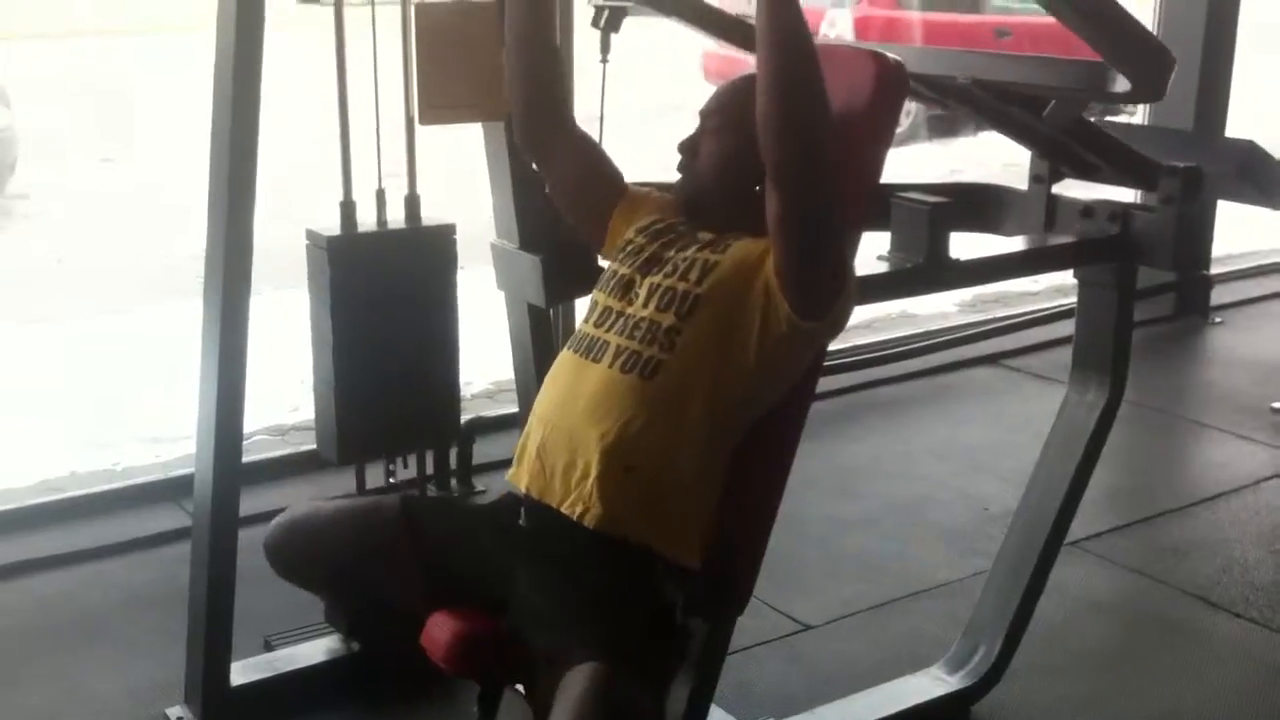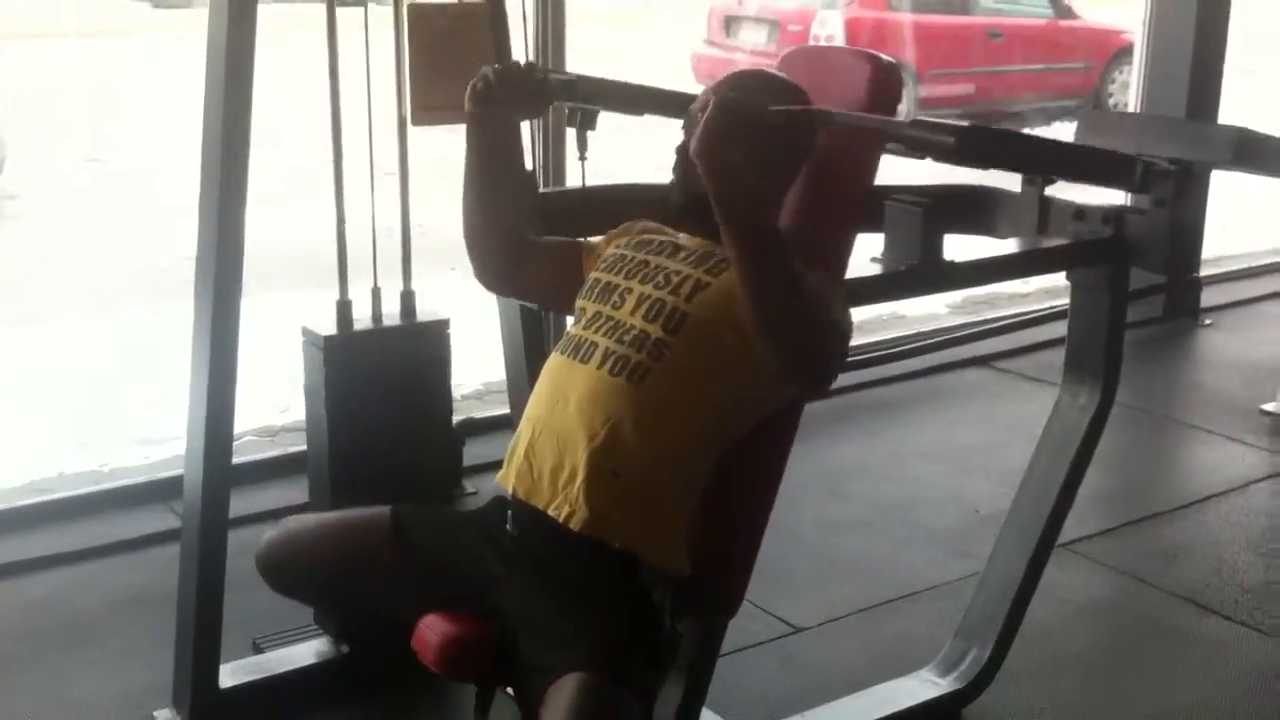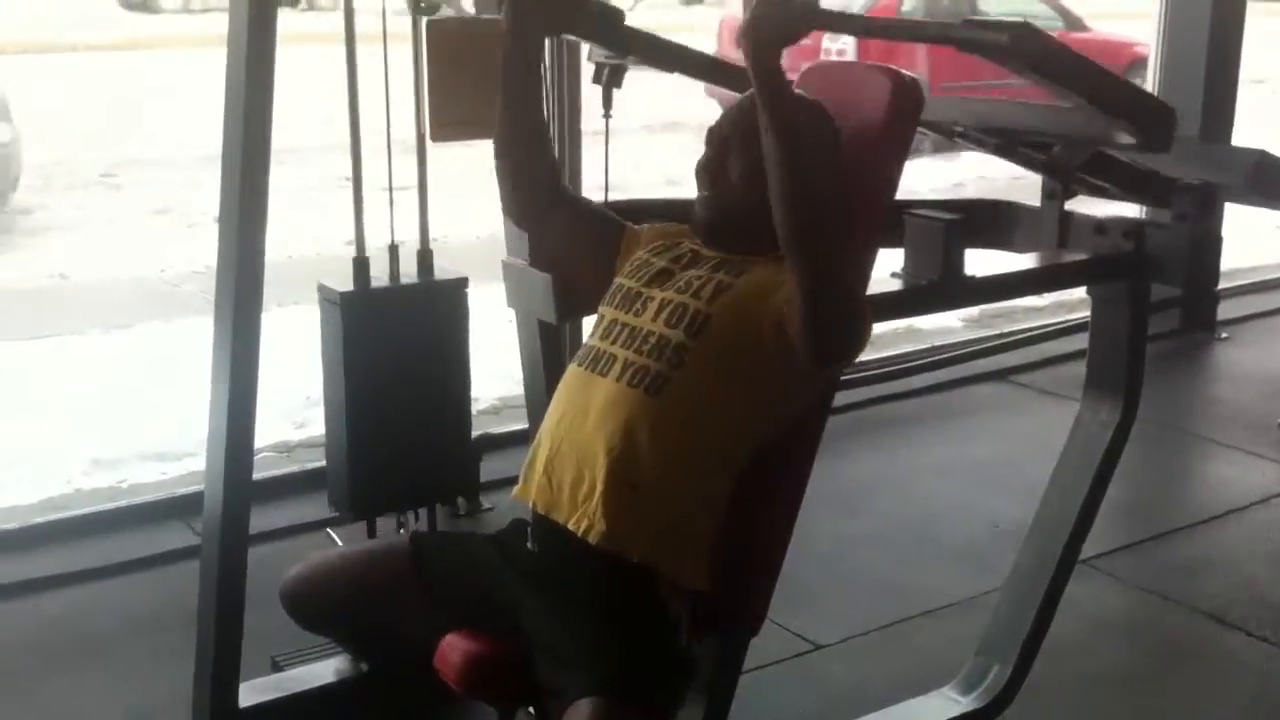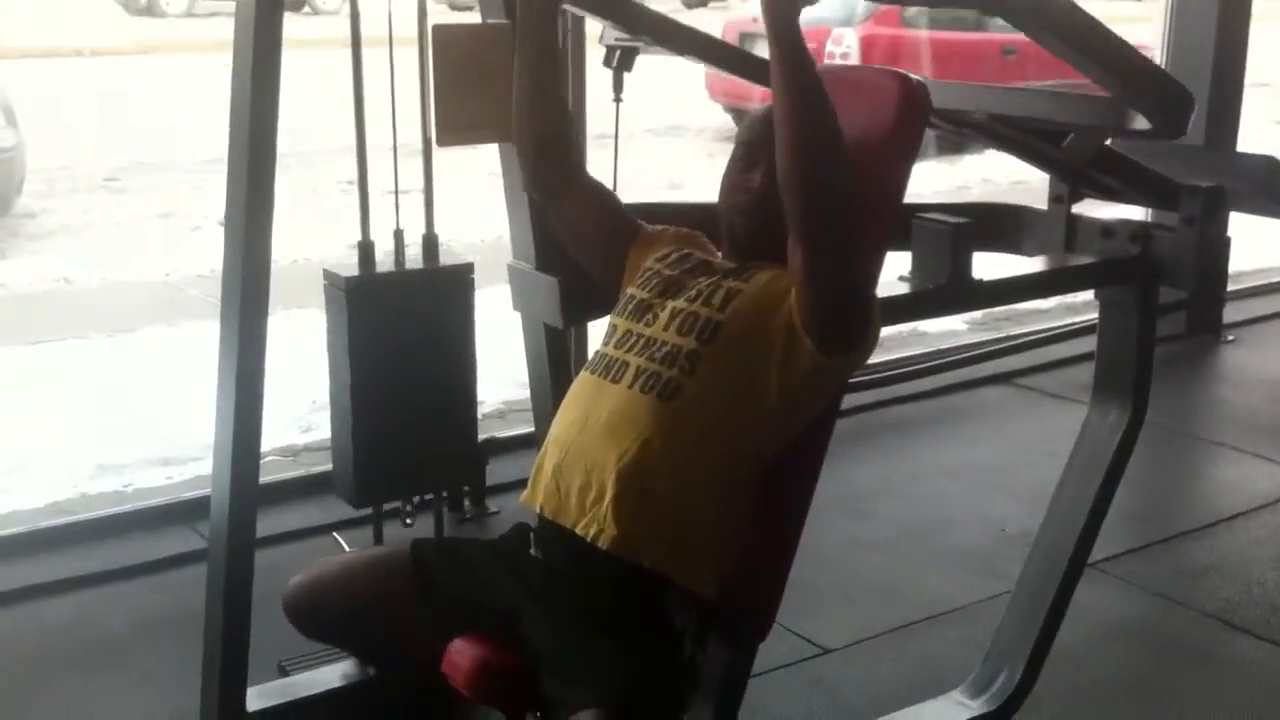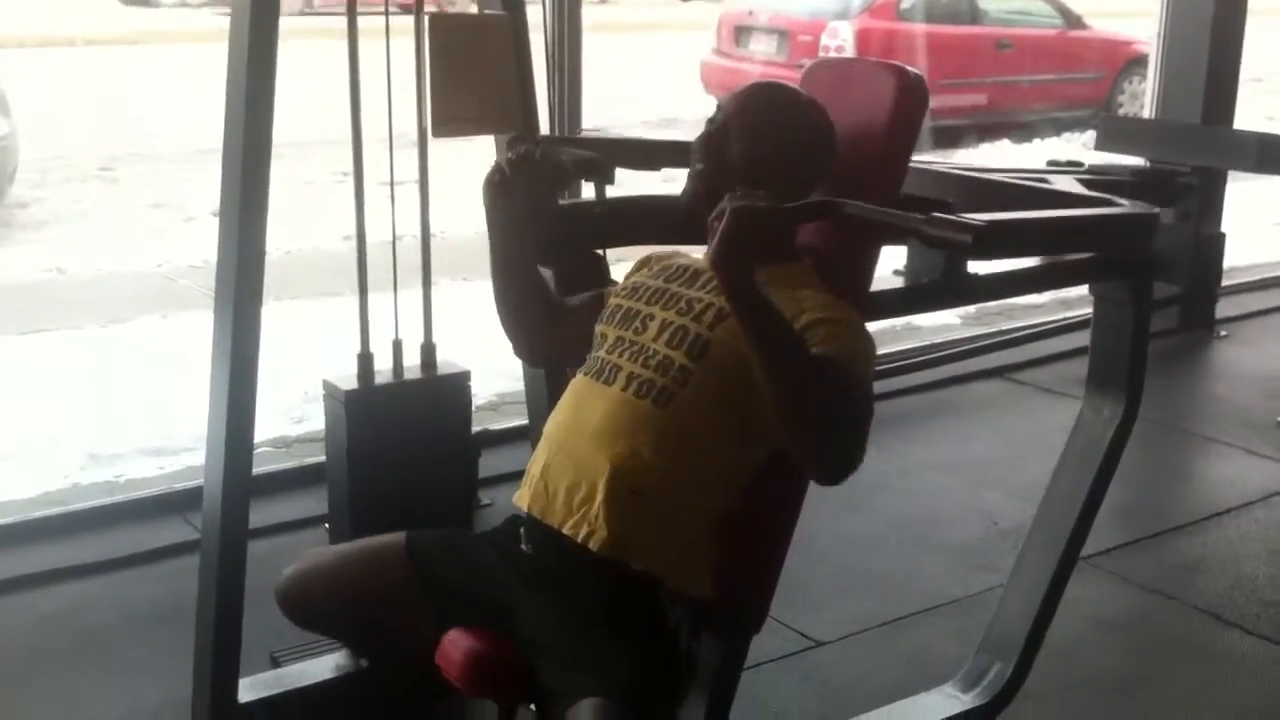
dt=1s
person 1, frame 1
left shoulder: (787, 278)
right shoulder: (646, 223)
left elbow: (799, 164)
right elbow: (542, 129)
left hip: (623, 565)
right hip: (517, 521)
right knee: (297, 540)
person 1, frame 2
left shoulder: (783, 278)
right shoulder: (635, 240)
left elbow: (807, 369)
right elbow: (503, 262)
left wrist: (726, 181)
right wrist: (490, 127)
left hip: (614, 570)
right hip: (508, 524)
right knee: (288, 552)
person 1, frame 3
left shoulder: (791, 300)
right shoulder: (654, 250)
left elbow: (819, 253)
right elbow: (535, 205)
left wrist: (764, 68)
left hip: (633, 590)
right hip: (531, 543)
right knee: (309, 591)
person 1, frame 4
left shoulder: (811, 309)
right shoulder: (666, 256)
left elbow: (823, 223)
right elbow: (553, 179)
left hip: (640, 596)
right hip: (534, 549)
right knee: (312, 599)
person 1, frame 5
left shoulder: (813, 313)
right shoulder: (660, 267)
left elbow: (833, 454)
right elbow: (539, 339)
left wrist: (742, 284)
right wrist: (512, 218)
left hip: (635, 593)
right hip: (526, 543)
right knee: (306, 588)
